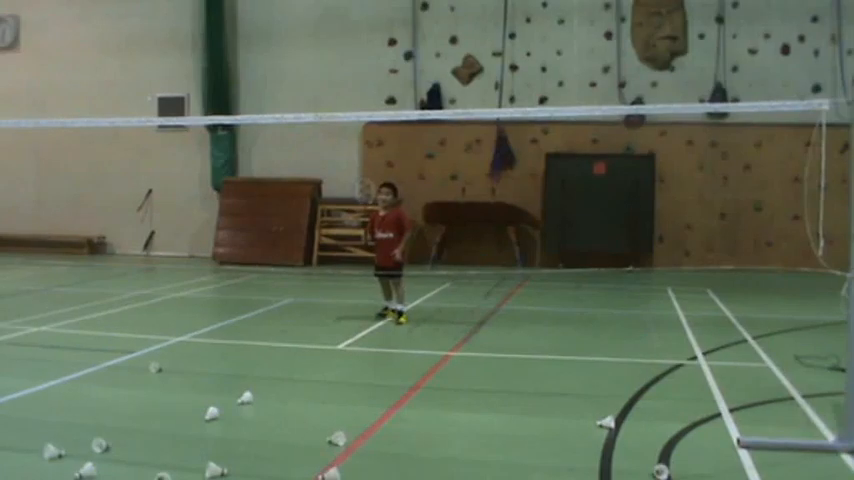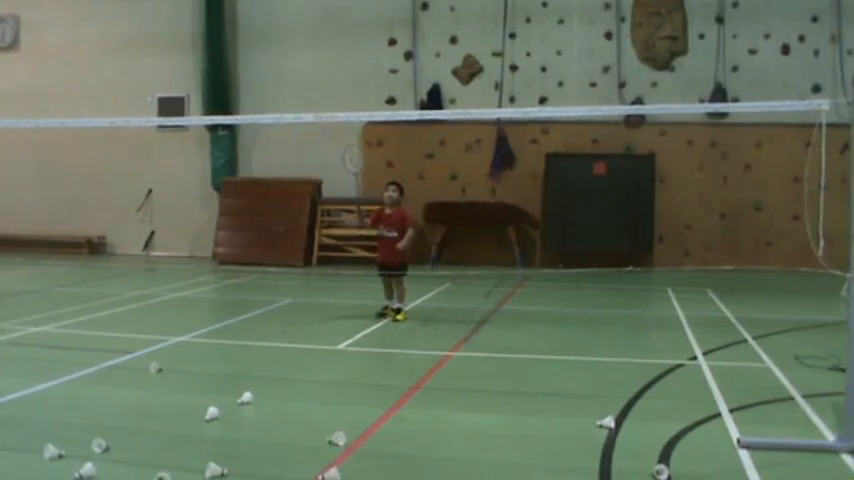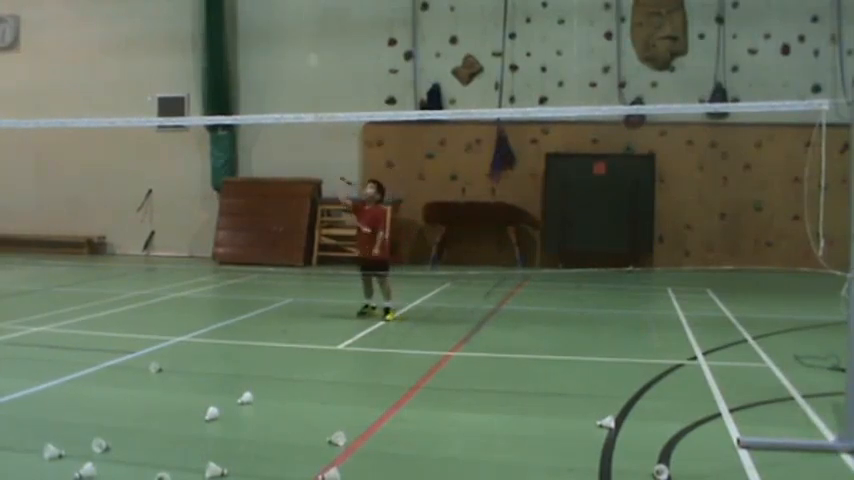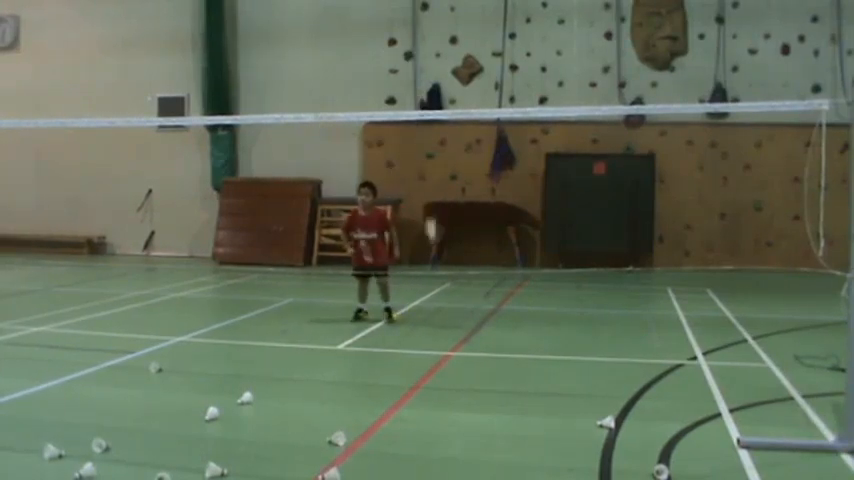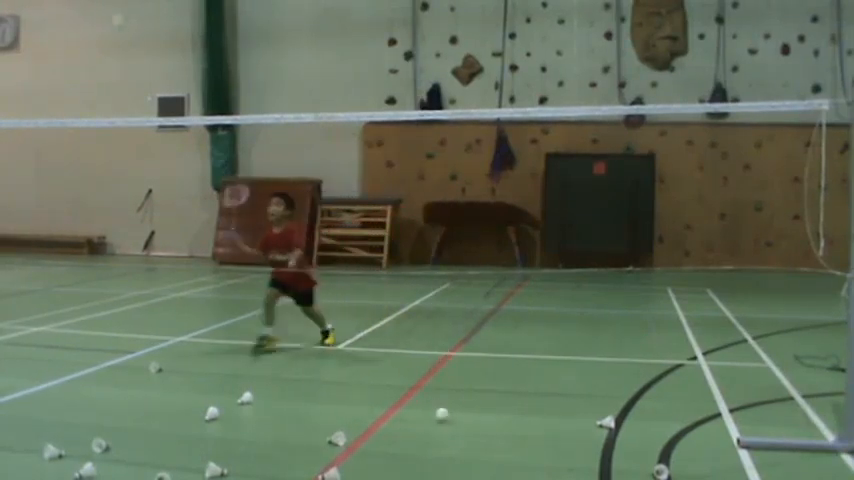
dt=1s
person 1, frame 1
left shoulder: (399, 214)
right shoulder: (375, 216)
left elbow: (407, 232)
right elbow: (372, 235)
left wrist: (400, 249)
right wrist: (367, 238)
left hip: (394, 256)
right hip: (380, 256)
left knee: (396, 282)
right knee: (383, 281)
left ankle: (401, 310)
right ankle: (390, 307)
person 1, frame 2
left shoulder: (403, 213)
right shoulder: (379, 212)
left elbow: (410, 230)
right elbow: (369, 224)
left wrist: (404, 243)
left hip: (398, 255)
right hip: (383, 255)
left knee: (398, 281)
right knee: (385, 281)
left ankle: (400, 309)
right ankle: (390, 306)
person 1, frame 3
left shoulder: (380, 211)
right shoulder: (361, 207)
left elbow: (381, 231)
right elbow: (346, 202)
left wrist: (377, 247)
left hip: (378, 253)
right hip: (364, 252)
left knee: (382, 279)
right knee: (366, 278)
left ankle: (388, 308)
right ankle: (369, 305)
person 1, frame 4
left shoulder: (380, 214)
right shoulder: (353, 215)
left elbow: (391, 231)
right elbow: (344, 232)
left wrist: (395, 248)
right wrist: (349, 247)
left hip: (379, 256)
right hip: (360, 256)
left knee: (382, 281)
right knee: (362, 283)
left ankle: (387, 308)
right ankle: (362, 309)
person 1, frame 5
left shoulder: (294, 230)
right shoulder: (269, 234)
left elbow: (298, 250)
right elbow: (260, 252)
left wrist: (294, 261)
right wrist: (243, 247)
left hip: (299, 275)
right hip: (280, 274)
left knee: (307, 308)
right knee: (269, 297)
left ankle: (327, 331)
right ankle: (267, 336)
